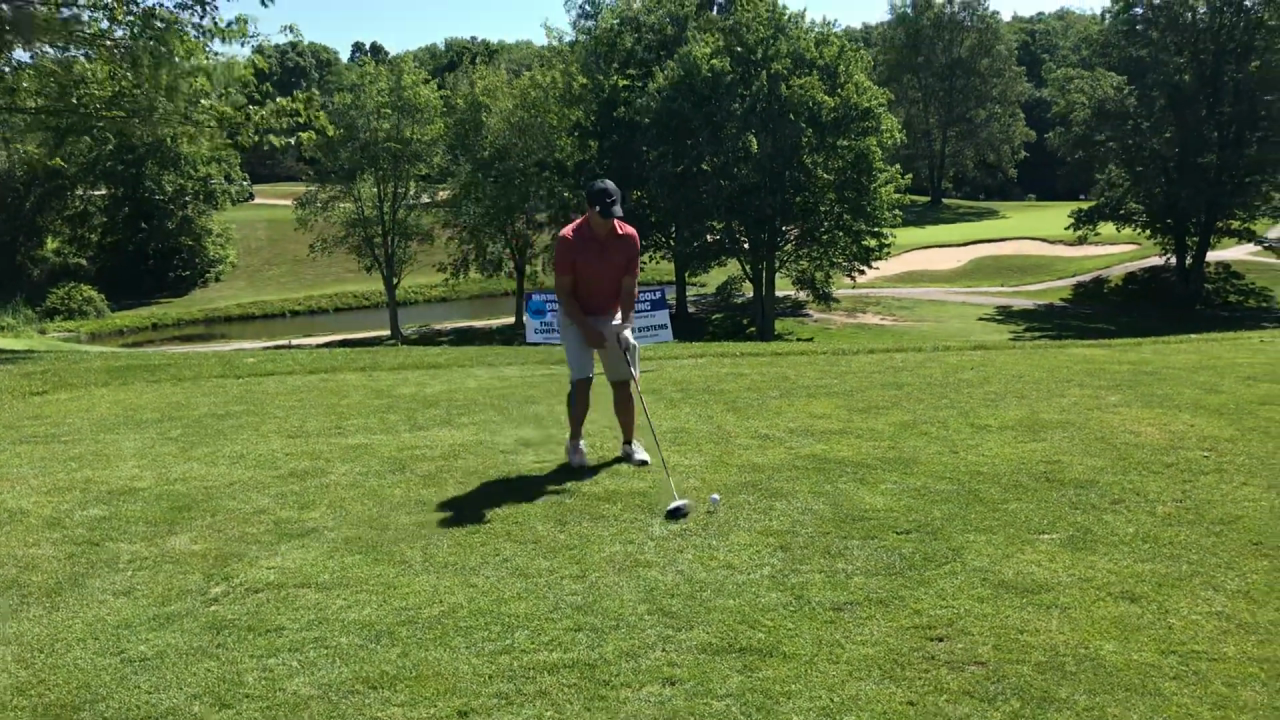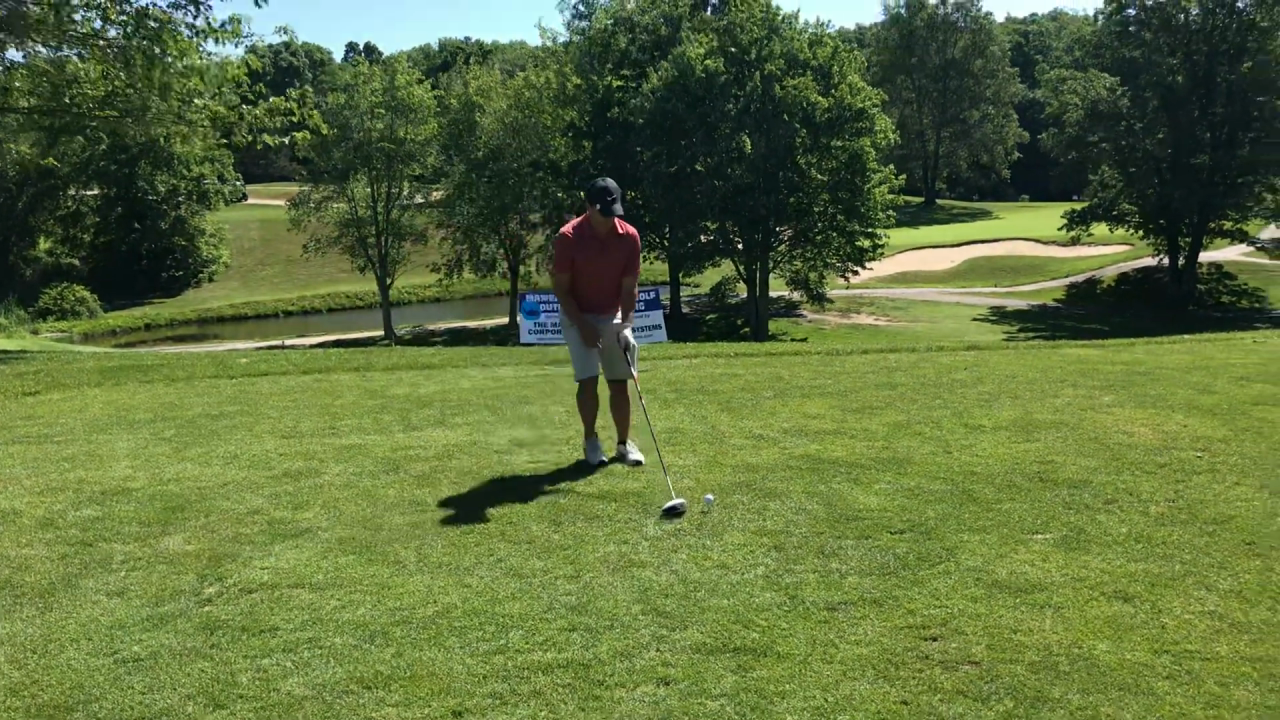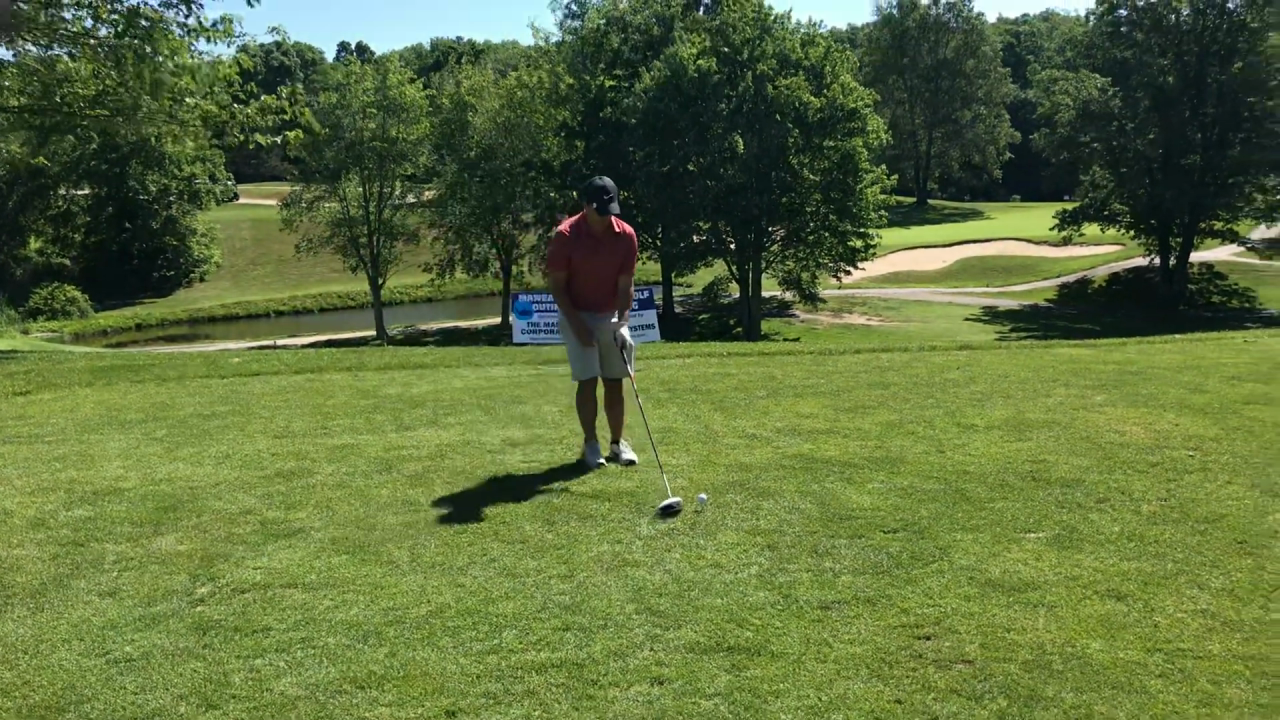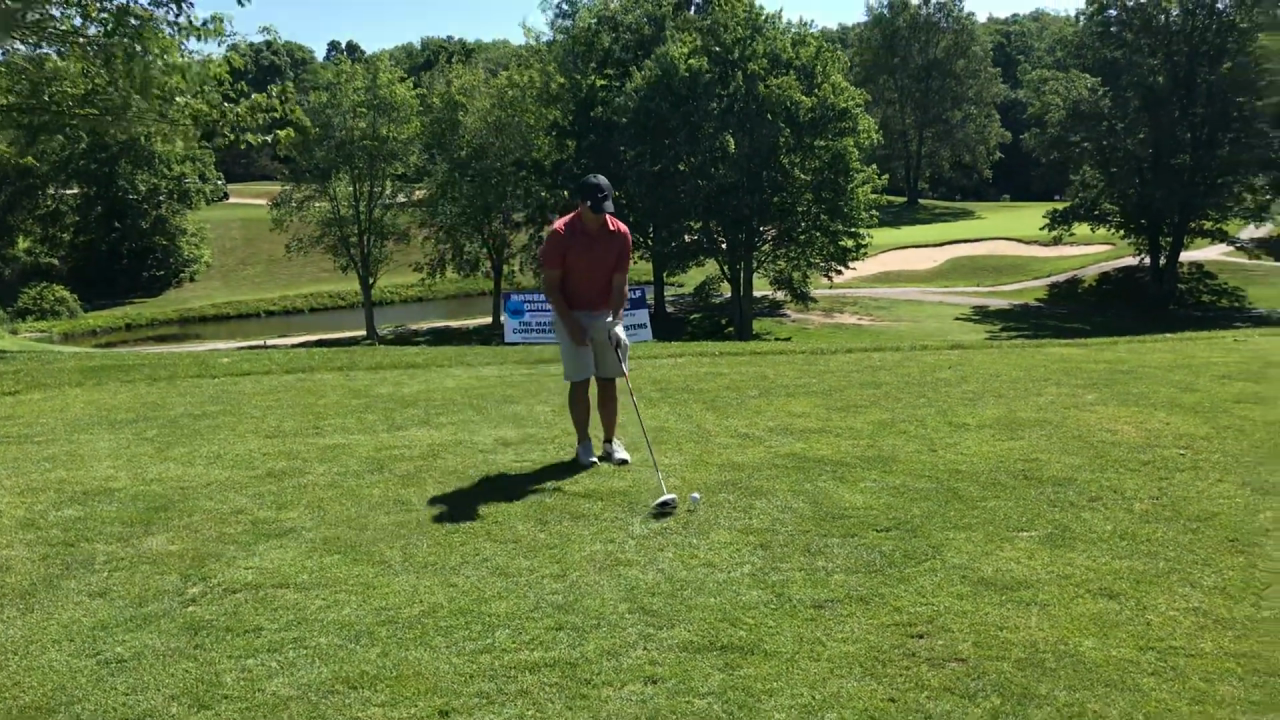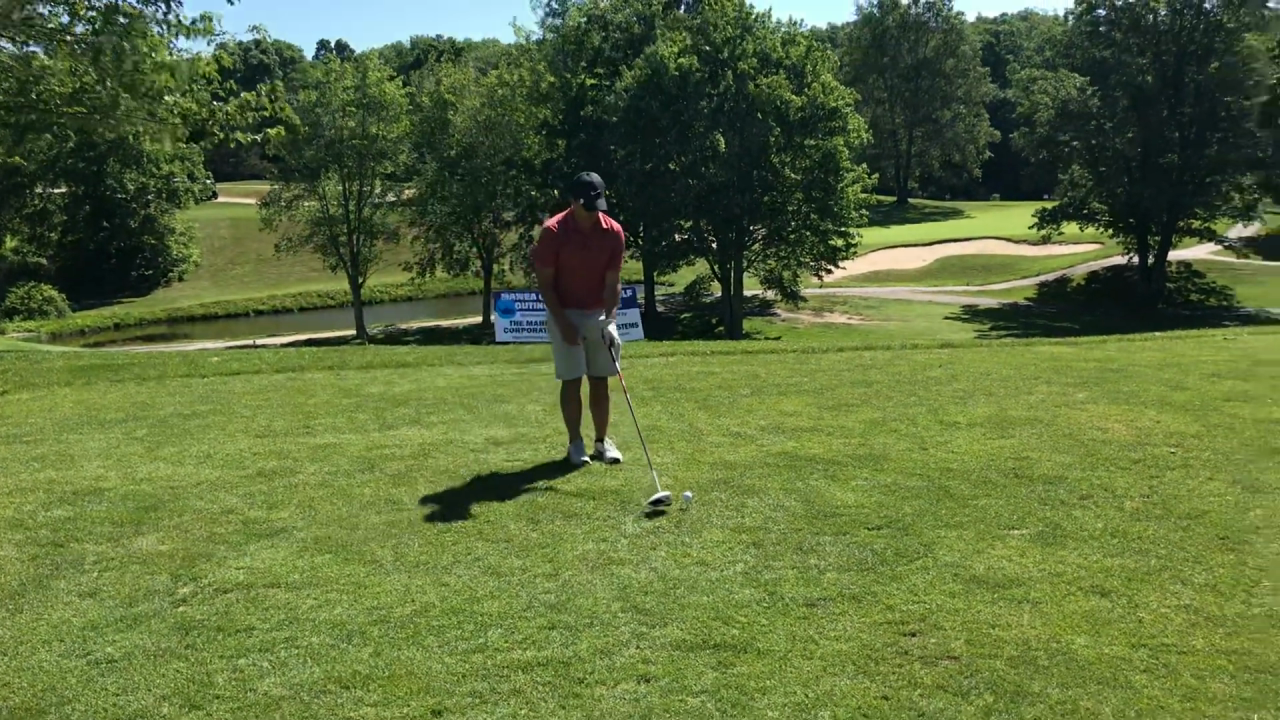
dt=0.1s
person 1, frame 1
left shoulder: (629, 237)
right shoulder: (568, 240)
left elbow: (628, 288)
right elbow: (563, 294)
left wrist: (624, 325)
right wrist: (587, 329)
left hip: (612, 318)
right hip: (577, 319)
left knee: (622, 383)
right knee: (581, 380)
left ankle: (629, 443)
right ankle: (575, 441)
person 1, frame 2
left shoulder: (630, 236)
right shoulder: (568, 237)
left elbow: (629, 287)
right elbow: (561, 289)
left wrist: (625, 325)
right wrist: (583, 325)
left hip: (614, 317)
right hip: (578, 318)
left knee: (619, 383)
right knee: (588, 379)
left ankle: (624, 443)
right ankle: (590, 439)
person 1, frame 3
left shoulder: (626, 235)
right shoulder: (565, 235)
left elbow: (625, 286)
right elbow: (557, 287)
left wrist: (622, 323)
right wrist: (578, 324)
left hip: (611, 316)
right hip: (576, 316)
left knee: (615, 382)
right knee: (587, 381)
left ankle: (617, 442)
right ankle: (590, 442)
person 1, frame 4
left shoulder: (621, 234)
right shoulder: (560, 234)
left elbow: (620, 284)
right elbow: (551, 285)
left wrist: (616, 322)
right wrist: (571, 323)
left hip: (606, 315)
right hip: (571, 316)
left knee: (608, 382)
right knee: (580, 382)
left ankle: (610, 442)
right ankle: (584, 443)
person 1, frame 5
left shoulder: (613, 232)
right shoulder: (553, 232)
left elbow: (612, 283)
right elbow: (545, 283)
left wrist: (609, 320)
right wrist: (563, 322)
left hip: (598, 314)
right hip: (564, 314)
left knee: (600, 381)
right knee: (572, 381)
left ankle: (602, 441)
right ankle: (575, 442)
